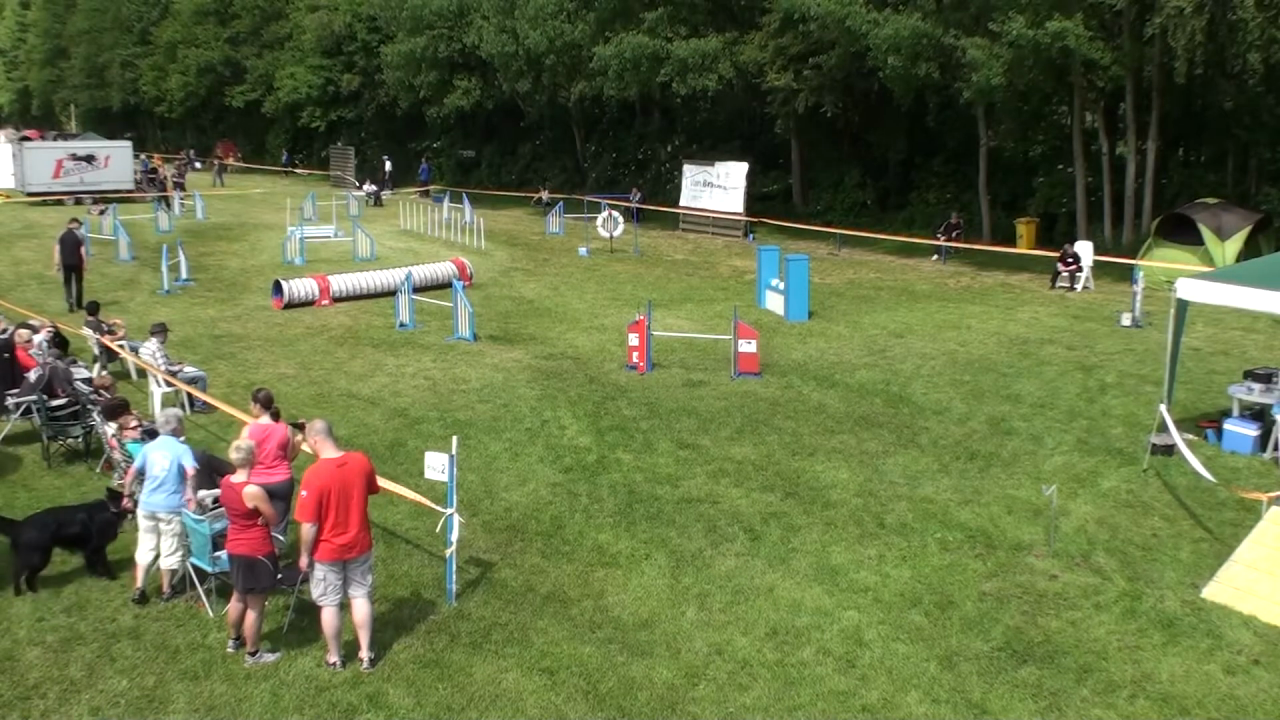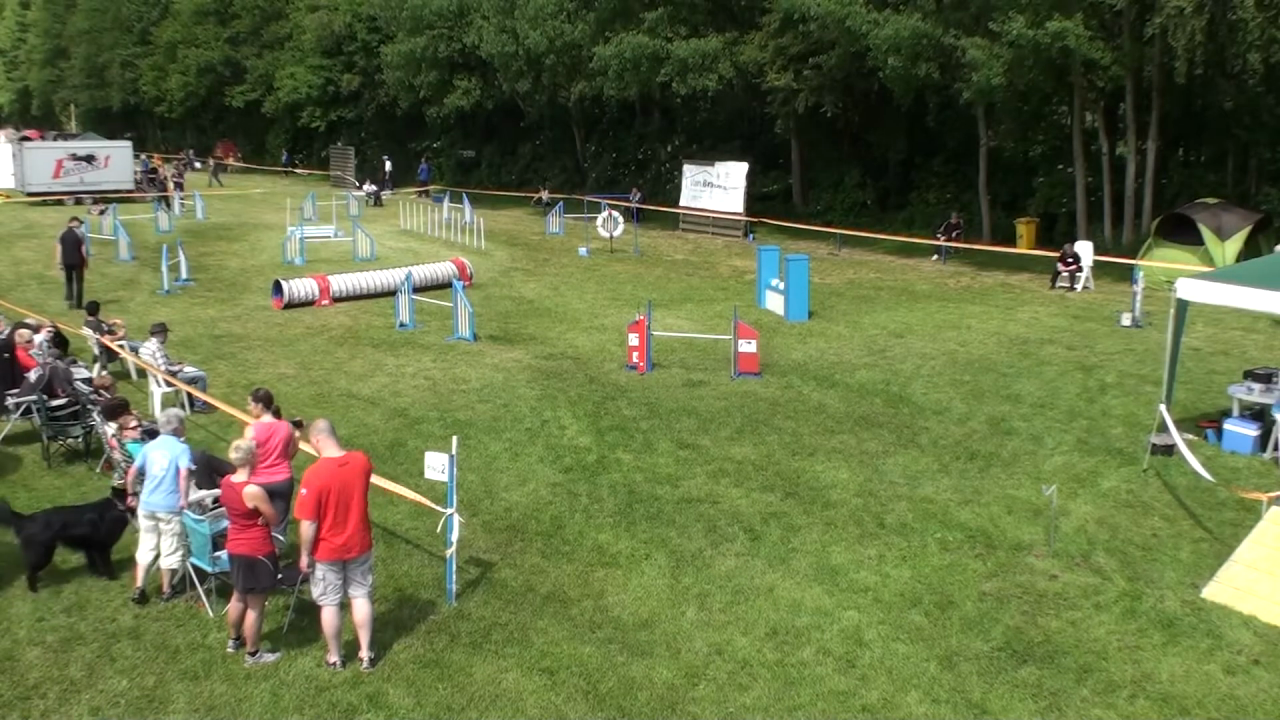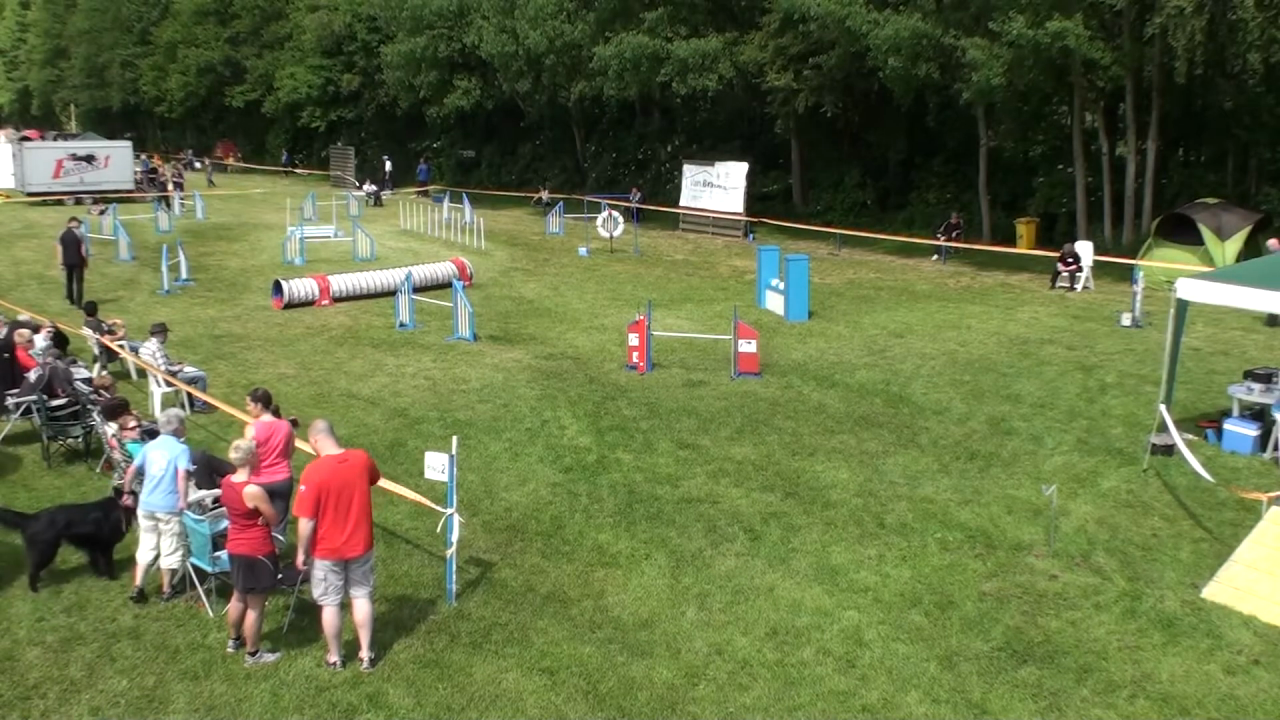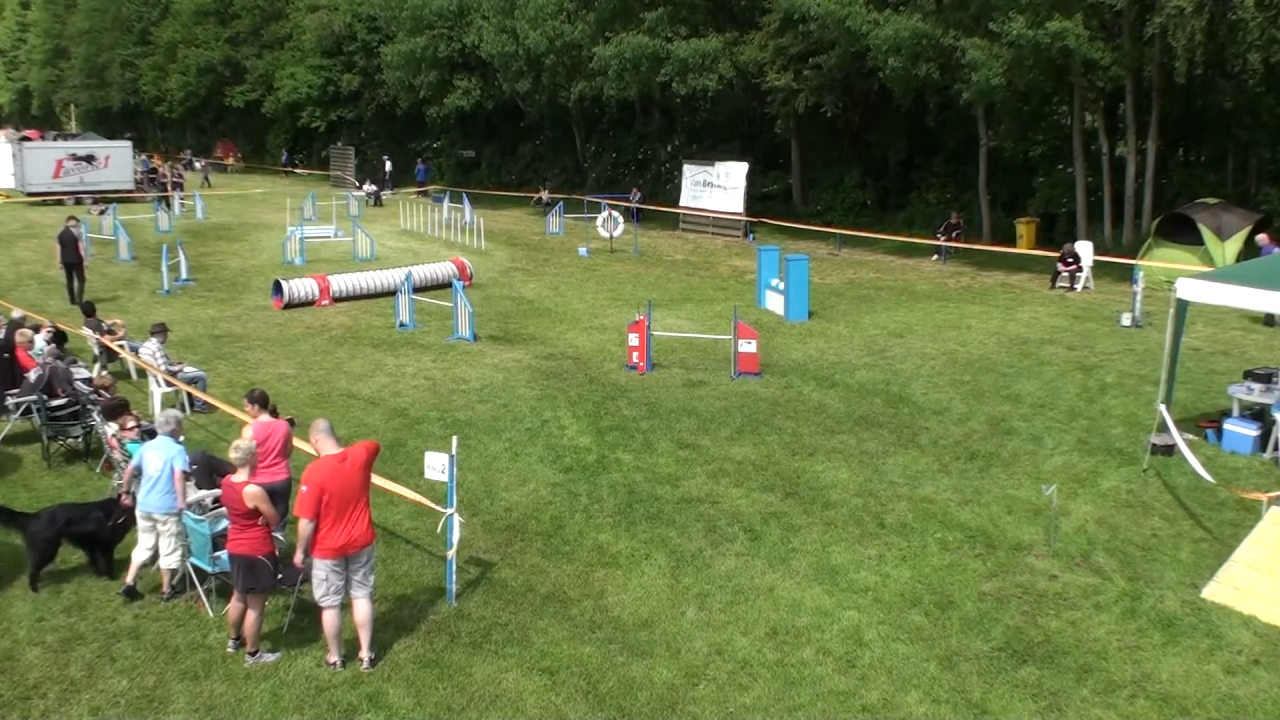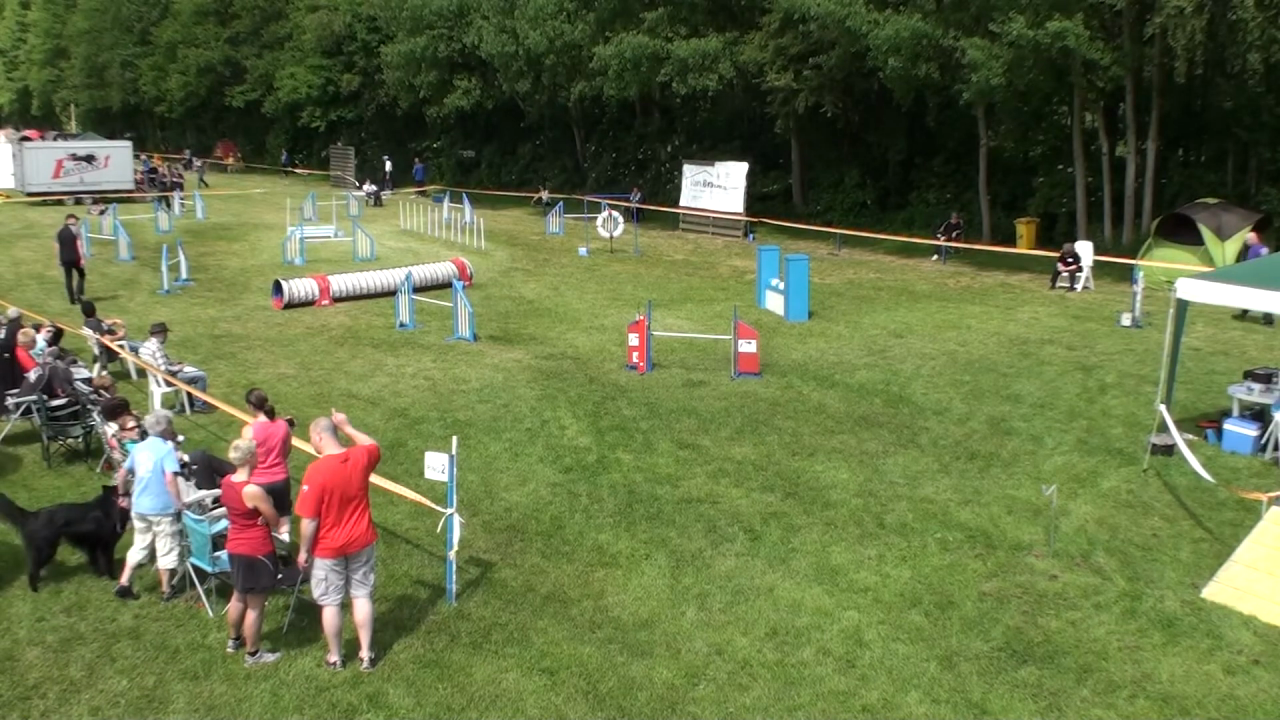
dt=0.2s
person 1, frame 1
left shoulder: (314, 475)
right shoulder: (361, 462)
left elbow: (309, 524)
right elbow: (372, 490)
left wrist: (304, 554)
left hip: (327, 551)
right hip: (359, 545)
left knee: (329, 604)
right knee: (360, 597)
left ankle: (335, 657)
right ankle: (366, 654)
person 1, frame 2
left shoulder: (315, 474)
right shoulder: (362, 461)
left elbow: (308, 522)
left wrist: (305, 554)
left hip: (327, 550)
right hip: (359, 545)
left knee: (329, 603)
right knee: (361, 597)
left ankle: (335, 657)
right ankle: (366, 654)
person 1, frame 3
left shoulder: (313, 471)
right shoulder: (362, 459)
left elbow: (306, 519)
left wrist: (301, 551)
left hip: (327, 550)
right hip: (361, 544)
left knee: (330, 603)
right knee: (362, 597)
left ankle: (335, 657)
right ankle: (366, 655)
person 1, frame 4
left shoulder: (315, 471)
right shoulder: (361, 455)
left elbow: (307, 519)
right elbow: (375, 444)
left wrist: (300, 550)
left hip: (328, 549)
right hip: (361, 543)
left knee: (330, 604)
right knee: (362, 597)
left ankle: (335, 657)
right ankle: (366, 654)
person 1, frame 5
left shoulder: (317, 471)
right shoulder: (362, 457)
left elbow: (309, 519)
right elbow: (372, 447)
left wrist: (304, 550)
right wrist: (347, 427)
left hip: (328, 548)
right hip: (361, 543)
left knee: (330, 603)
right knee: (362, 596)
left ankle: (335, 657)
right ankle: (366, 654)
person 2, frame 1
left shoulder: (225, 483)
right shoulder: (254, 491)
right elbow: (274, 519)
left hip: (234, 547)
right hip: (256, 552)
left knee: (239, 596)
right knee: (255, 605)
left ankle: (233, 640)
right ankle: (253, 654)
person 2, frame 2
left shoulder: (226, 483)
right shoulder: (254, 491)
right elbow: (274, 519)
left hip: (235, 547)
right hip: (256, 552)
left knee: (239, 596)
right knee: (255, 605)
left ankle: (233, 640)
right ankle: (252, 654)
person 2, frame 3
left shoulder: (226, 482)
right shoulder: (254, 491)
right elbow: (275, 520)
left hip: (235, 547)
right hip: (256, 552)
left knee: (239, 596)
right knee: (255, 605)
left ankle: (233, 640)
right ankle: (253, 654)
person 2, frame 4
left shoulder: (226, 482)
right shoulder: (254, 491)
right elbow: (275, 520)
left hip: (235, 547)
right hip: (257, 552)
left knee: (239, 596)
right knee: (255, 605)
left ankle: (233, 640)
right ankle: (253, 654)
person 2, frame 5
left shoulder: (226, 482)
right shoulder: (253, 491)
right elbow: (275, 521)
left hip: (235, 547)
right hip: (256, 552)
left knee: (239, 596)
right knee: (255, 605)
left ankle: (233, 640)
right ankle: (252, 654)
person 3, frame 1
left shoulder: (148, 447)
right shoulder: (181, 448)
left elbow: (131, 473)
right elbow: (191, 472)
left wrist: (127, 496)
right wrist: (190, 493)
left hip: (146, 506)
right hip: (170, 508)
left knee: (145, 548)
right knee: (170, 550)
left ankle: (138, 589)
right ankle: (166, 590)
person 3, frame 2
left shoulder: (149, 446)
right shoulder: (181, 448)
left elbow: (132, 472)
right elbow: (184, 474)
left wrist: (131, 495)
right wrist: (184, 498)
left hip: (147, 505)
right hip: (170, 507)
left knee: (146, 547)
right knee: (170, 550)
left ankle: (138, 588)
right ankle: (167, 590)
person 3, frame 3
left shoulder: (150, 446)
right shoulder: (181, 449)
left elbow: (131, 471)
right elbow: (182, 475)
left wrist: (127, 493)
right wrist: (183, 501)
left hip: (146, 505)
right hip: (169, 507)
left knee: (146, 547)
right knee: (170, 550)
left ankle: (137, 587)
right ankle: (167, 590)
person 3, frame 4
left shoulder: (146, 447)
right shoulder: (177, 449)
left elbow: (129, 471)
right elbow: (179, 476)
left wrist: (126, 493)
right wrist: (182, 501)
left hip: (144, 506)
right hip: (167, 508)
left knee: (144, 546)
right knee: (169, 550)
left ankle: (129, 583)
right ankle: (167, 590)
person 3, frame 5
left shoulder: (138, 448)
right shoulder: (166, 450)
left elbow: (122, 474)
right elbow: (170, 478)
right wrist: (178, 502)
left hip: (139, 508)
right hip: (161, 509)
left knee: (140, 546)
right knee: (167, 549)
left ankle: (123, 583)
right ankle: (167, 590)
